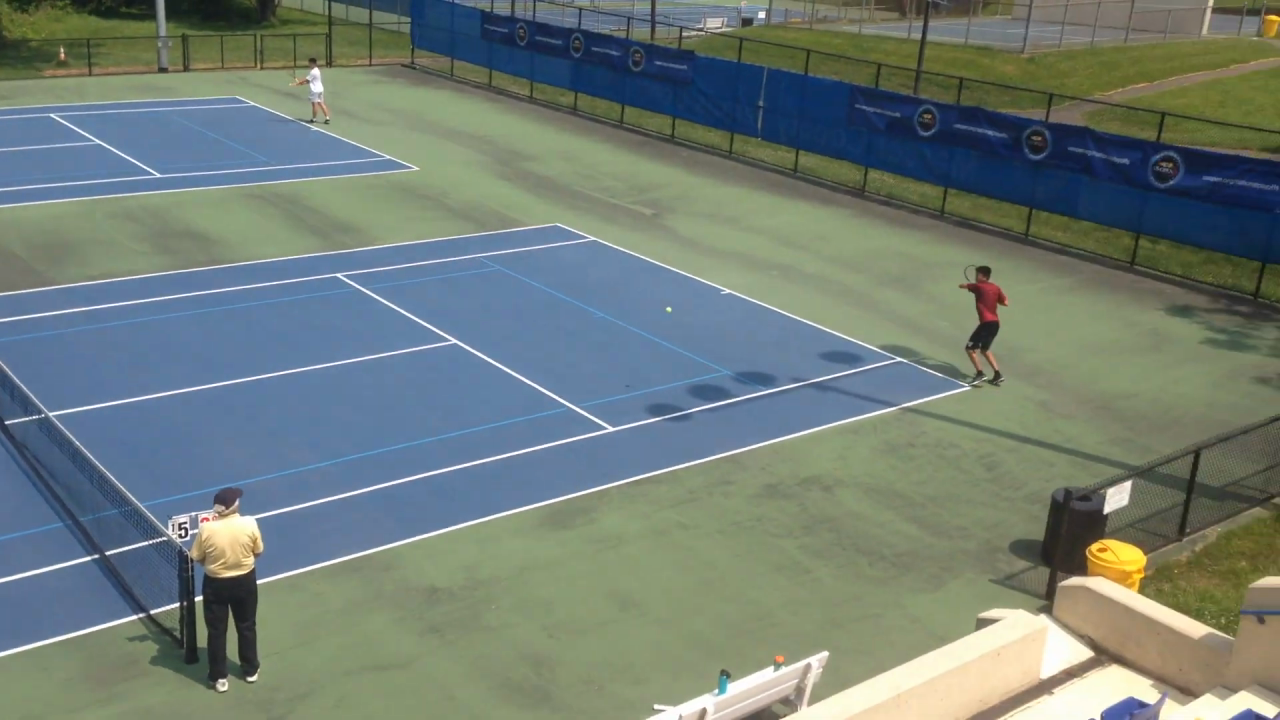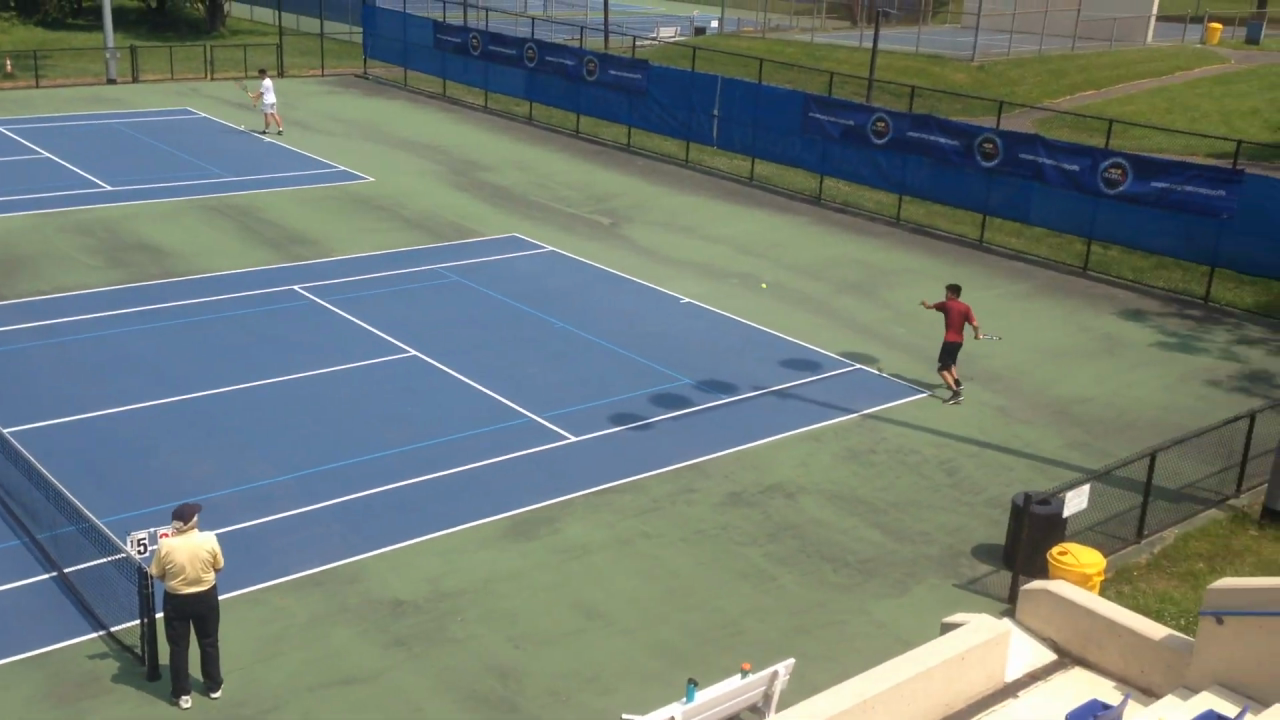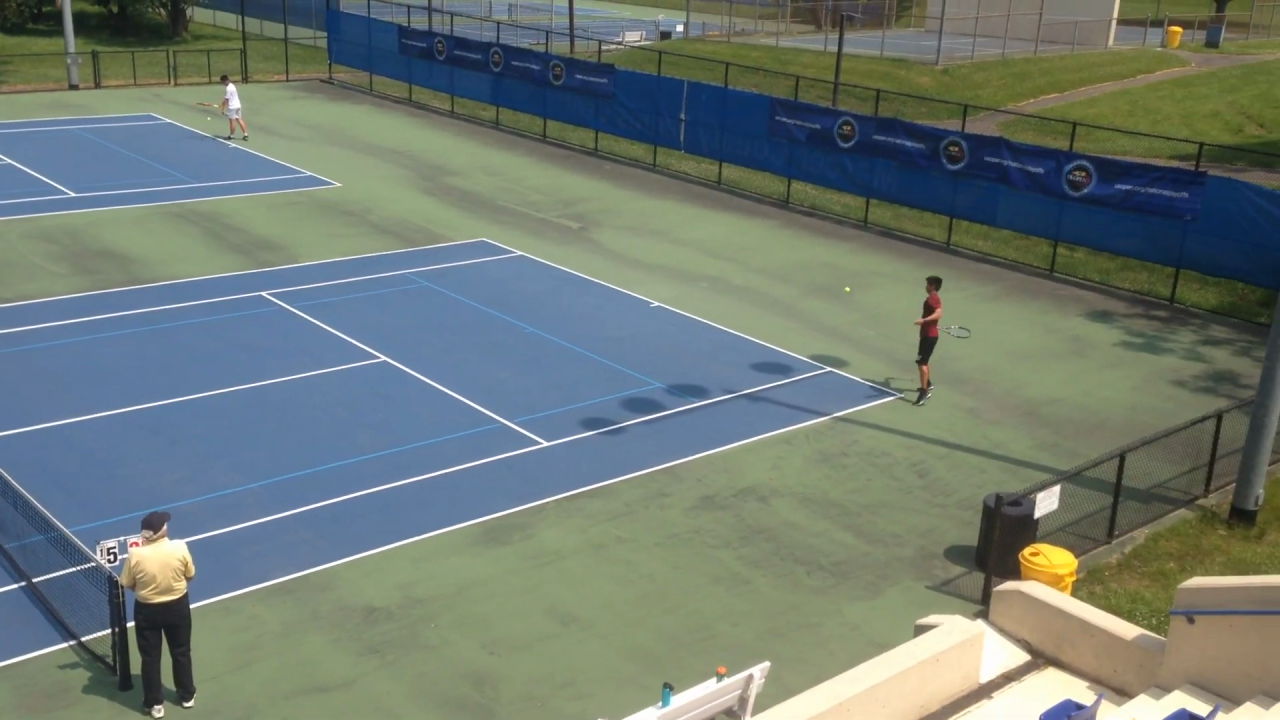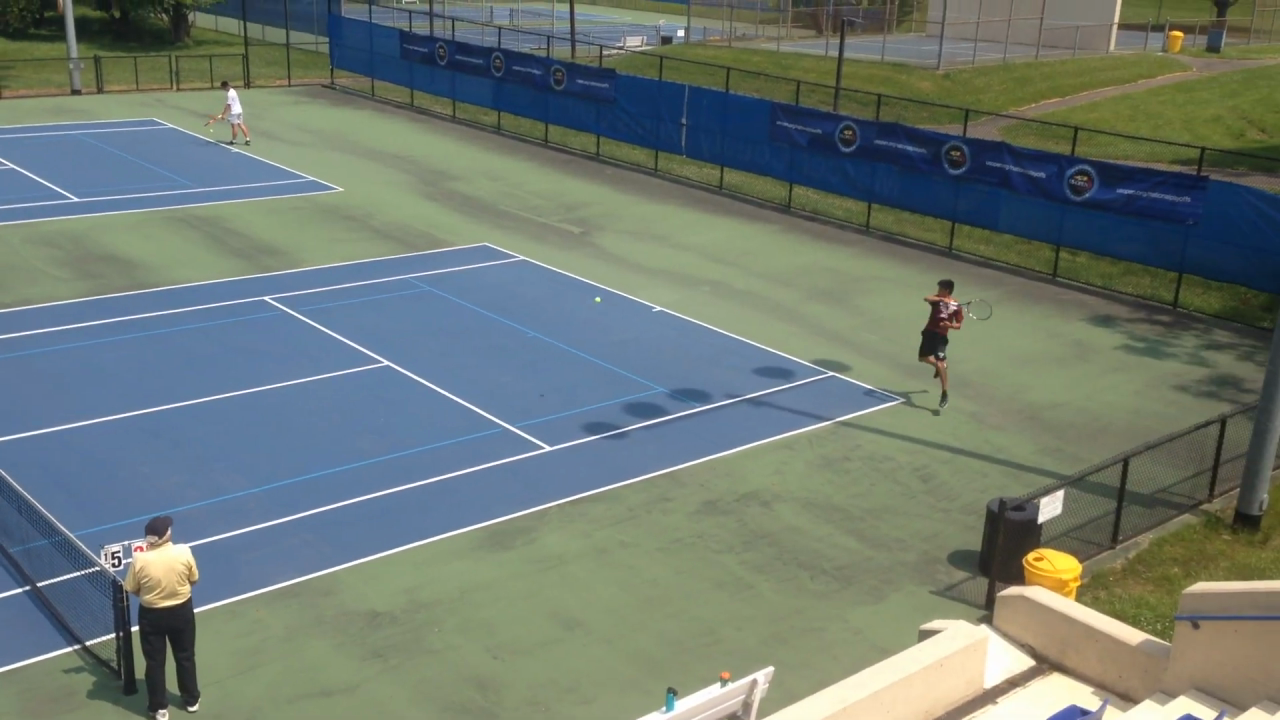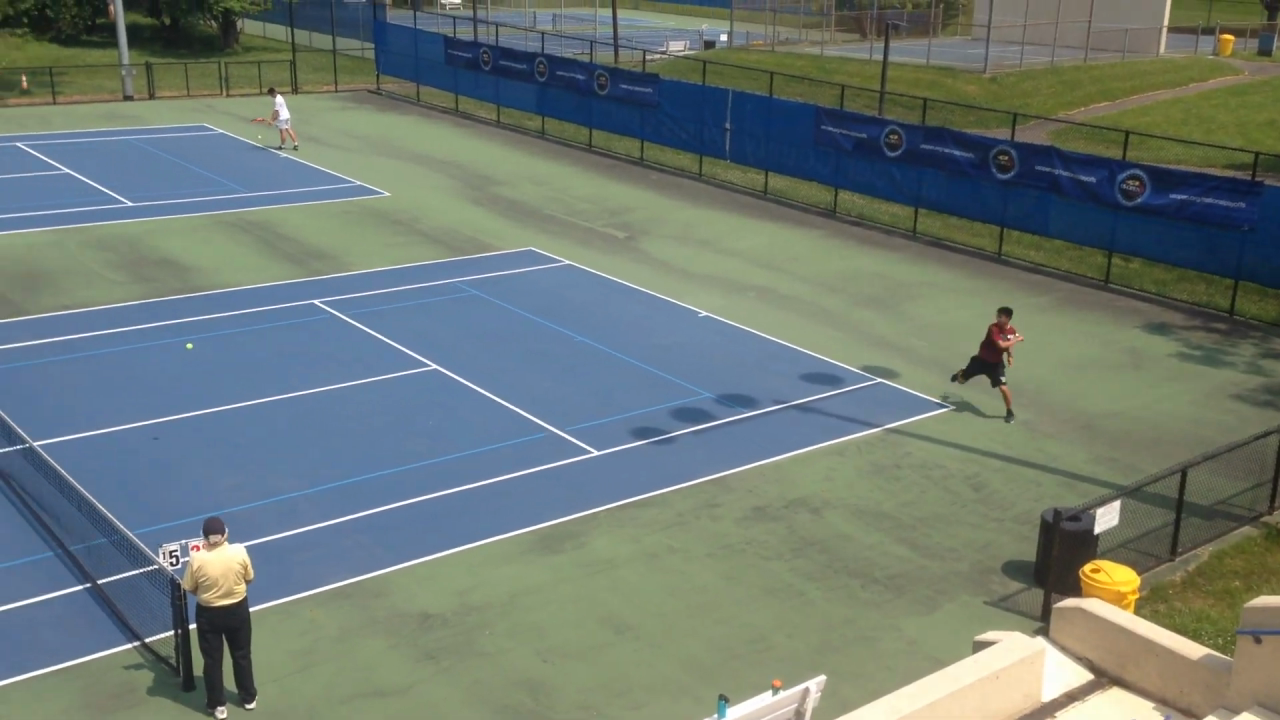
dt=0.2s
person 1, frame 1
left shoulder: (206, 528)
right shoulder: (249, 524)
left elbow: (198, 558)
right elbow: (257, 551)
left hip: (215, 584)
right hip: (245, 582)
left knee: (216, 631)
right knee: (246, 627)
left ankle: (219, 677)
right ankle: (250, 670)
person 1, frame 2
left shoulder: (165, 545)
right shoulder: (209, 539)
left elbow: (158, 574)
right elbow: (218, 567)
left hip: (175, 601)
right hip: (206, 598)
left knee: (178, 648)
right knee: (209, 643)
left ankle: (182, 694)
right ankle: (214, 686)
person 1, frame 3
left shoulder: (135, 554)
right shoulder: (180, 547)
left elbow: (128, 584)
right elbow: (190, 575)
left hip: (147, 610)
right hip: (177, 607)
left knee: (150, 658)
right knee: (181, 652)
right ankle: (187, 696)
person 1, frame 4
left shoulder: (140, 560)
right shoulder: (184, 552)
left elbow: (132, 590)
right elbow: (194, 579)
left hip: (151, 615)
right hip: (181, 611)
left knee: (155, 663)
right knee: (185, 657)
right ankle: (192, 700)
person 1, frame 5
left shoulder: (197, 558)
right shoulder: (239, 551)
left elbow: (189, 588)
right elbow: (249, 578)
left hip: (208, 614)
right hip: (237, 610)
left knee: (212, 661)
right knee: (242, 655)
left ankle: (218, 705)
right ankle: (249, 698)
